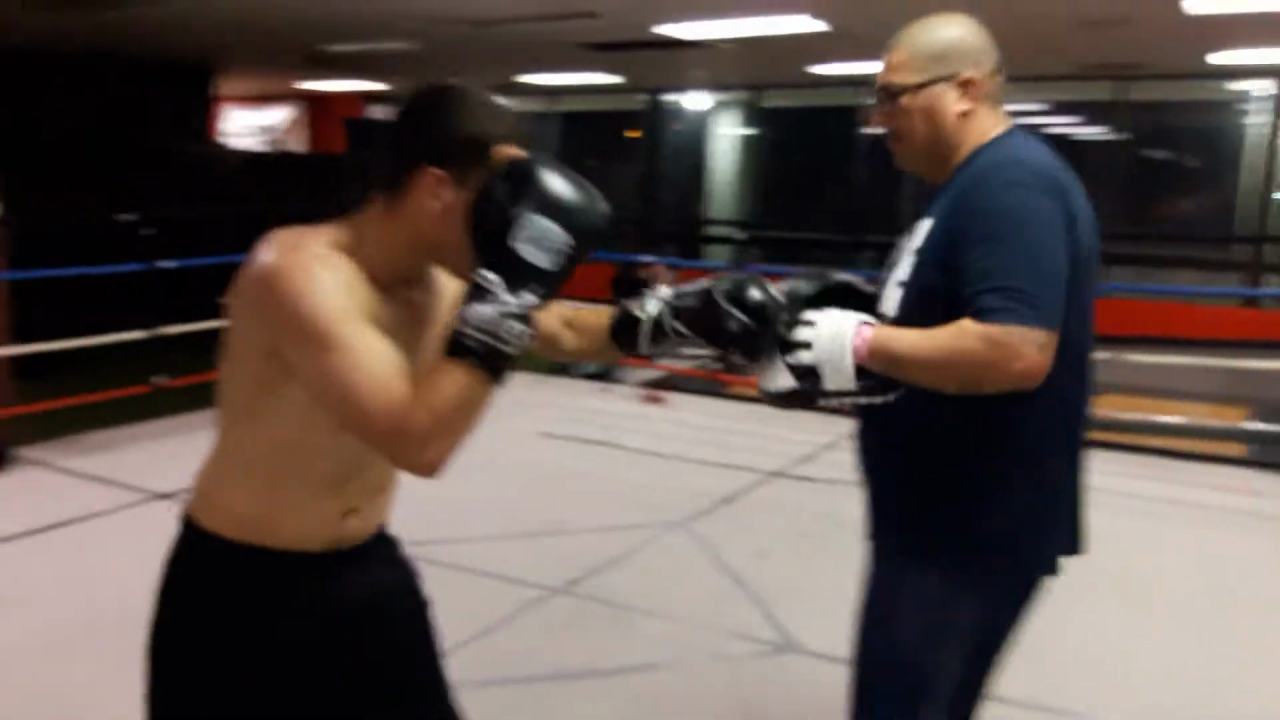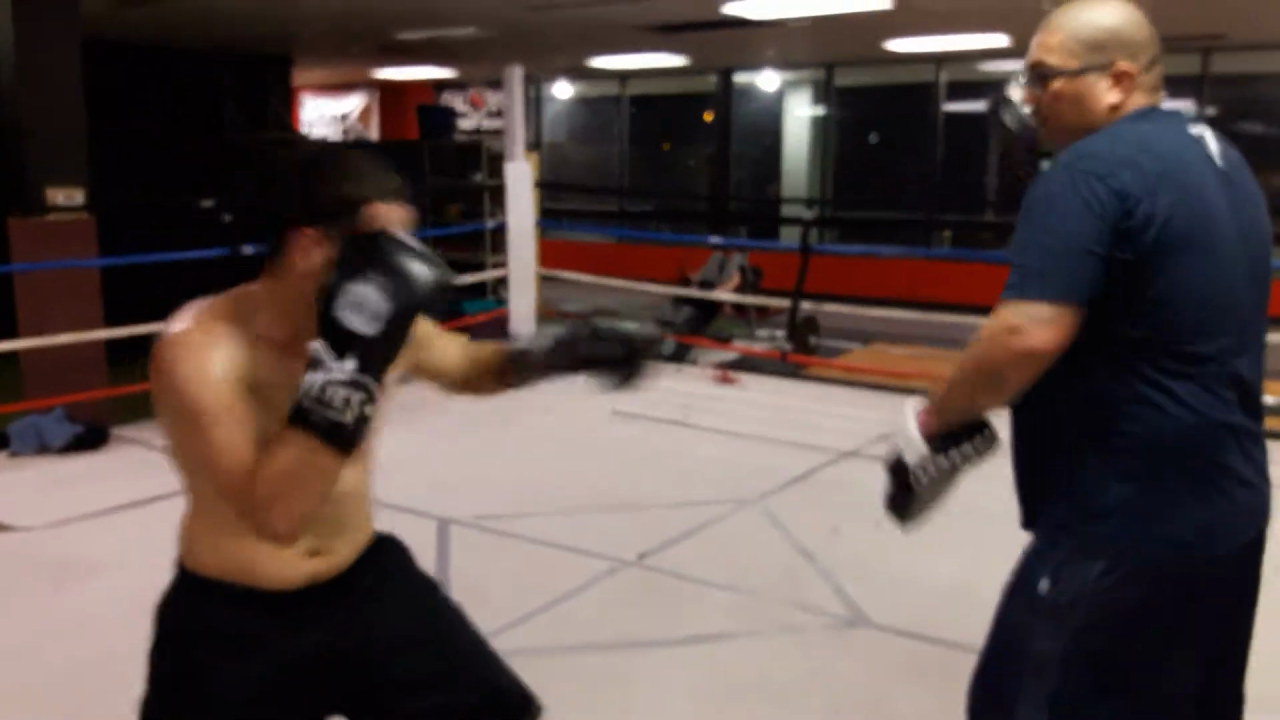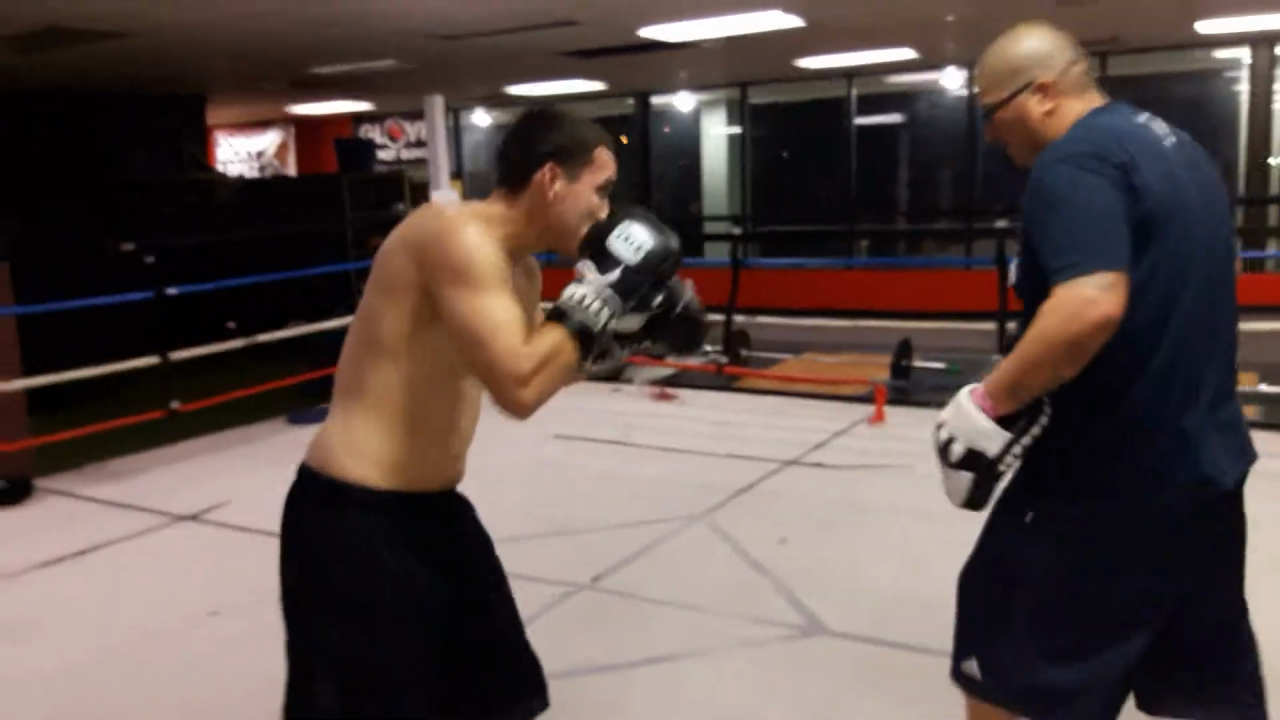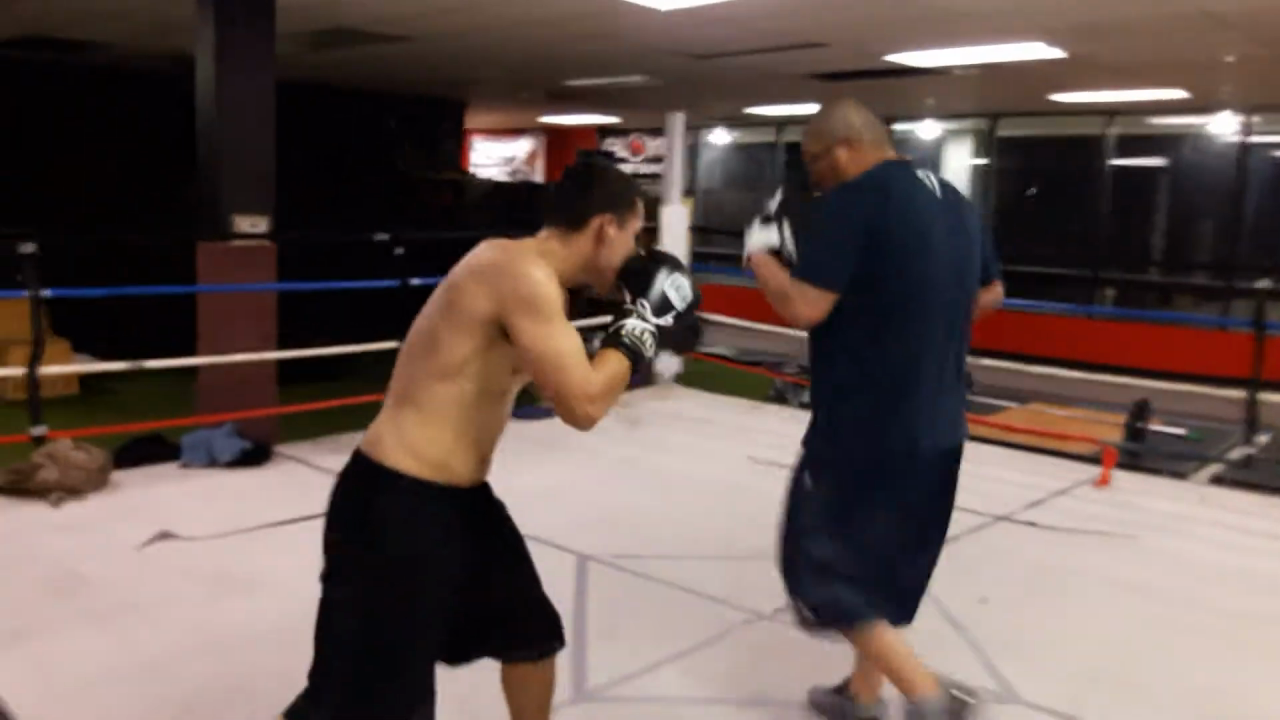
dt=1s
person 1, frame 1
left shoulder: (1011, 186)
right shoulder: (968, 186)
left elbow: (1013, 351)
left wrist: (860, 344)
right wrist: (838, 315)
left hip: (973, 527)
right hip: (931, 511)
person 1, frame 2
left shoulder: (1093, 171)
right shoulder: (1216, 162)
left elbow: (1029, 333)
left wrist: (935, 421)
left hip: (1129, 517)
right hip: (1225, 501)
person 1, frame 3
left shoulder: (1073, 163)
right shoulder: (1175, 148)
left elbow: (1091, 306)
left wrist: (989, 403)
left hip: (1109, 468)
right hip: (1203, 452)
left knee: (1002, 624)
right knee: (1209, 662)
person 1, frame 4
left shoulder: (852, 203)
right shoulder: (952, 201)
left elbow: (805, 305)
right elbow: (985, 295)
left wrist: (761, 255)
left hip: (866, 428)
right hip: (938, 424)
left knee: (822, 568)
right knee: (883, 567)
person 2, frame 1
left shoulder: (441, 276)
right shoulder: (300, 272)
left elbow: (561, 333)
right elbow: (418, 444)
left wrist: (678, 313)
right wrist: (509, 289)
left hip: (362, 567)
right hip: (241, 588)
person 2, frame 2
left shoulder: (373, 314)
right shoulder: (198, 345)
left elbow: (463, 364)
right elbow: (276, 513)
left wrist: (558, 350)
right wrist: (347, 361)
left hip: (366, 582)
right hip: (235, 619)
person 2, frame 3
left shoulder: (511, 259)
right shoulder: (452, 236)
left elbow: (527, 367)
right elbow: (520, 386)
left wrist: (628, 322)
right wrist: (603, 287)
left hip: (433, 512)
right hip: (354, 524)
person 2, frame 4
left shoulder: (530, 274)
right shoulder: (520, 273)
left elbow: (573, 388)
right elbow: (582, 404)
left wrist: (643, 336)
right wrist: (639, 323)
left hip: (460, 497)
right hip: (392, 505)
left knee: (533, 632)
